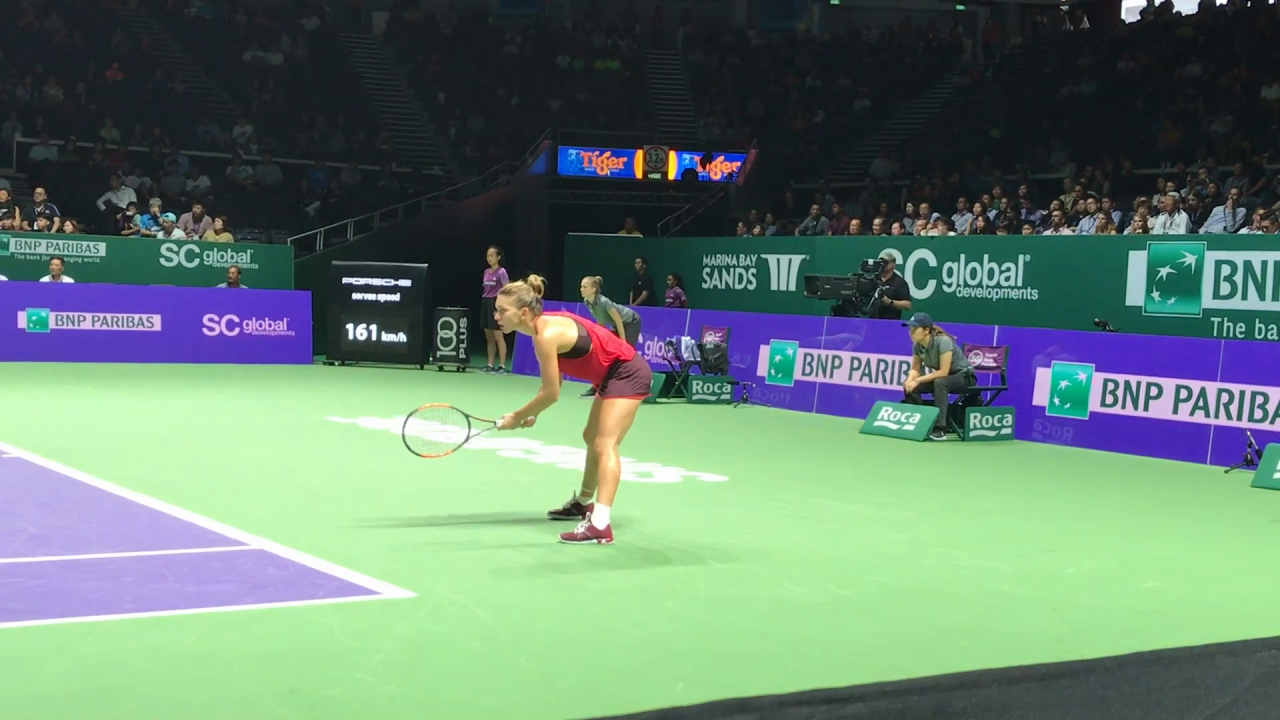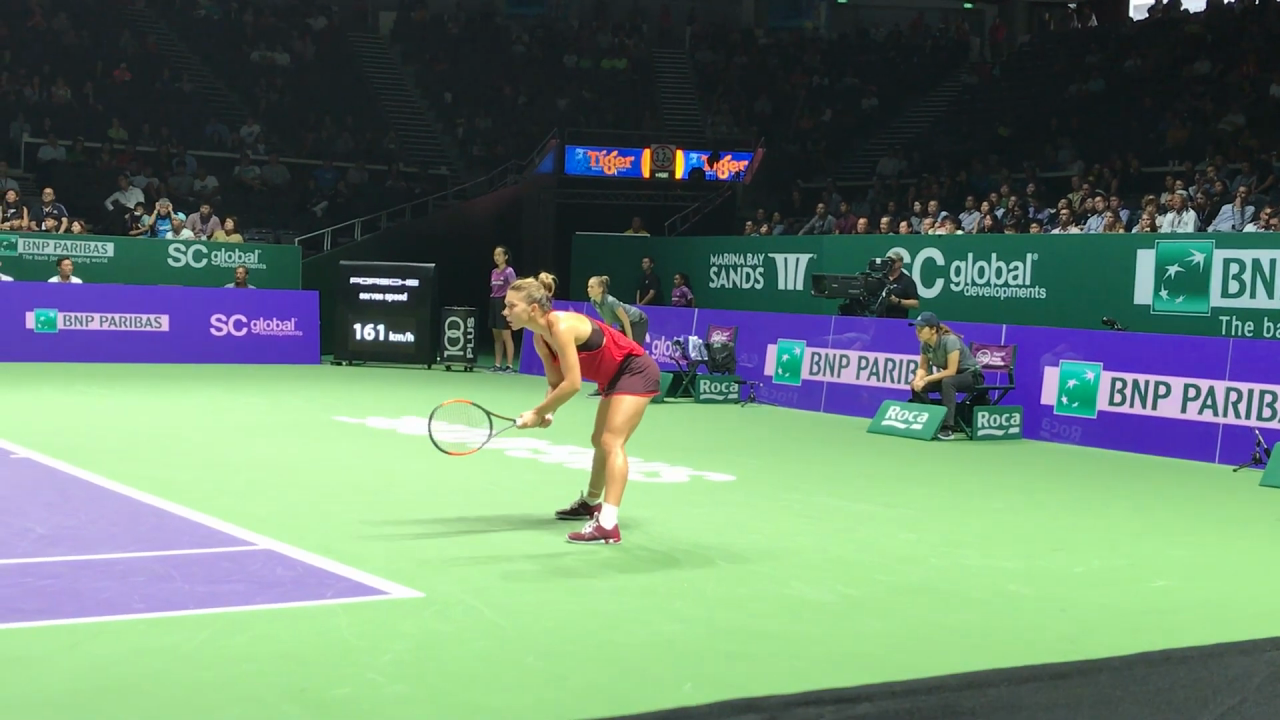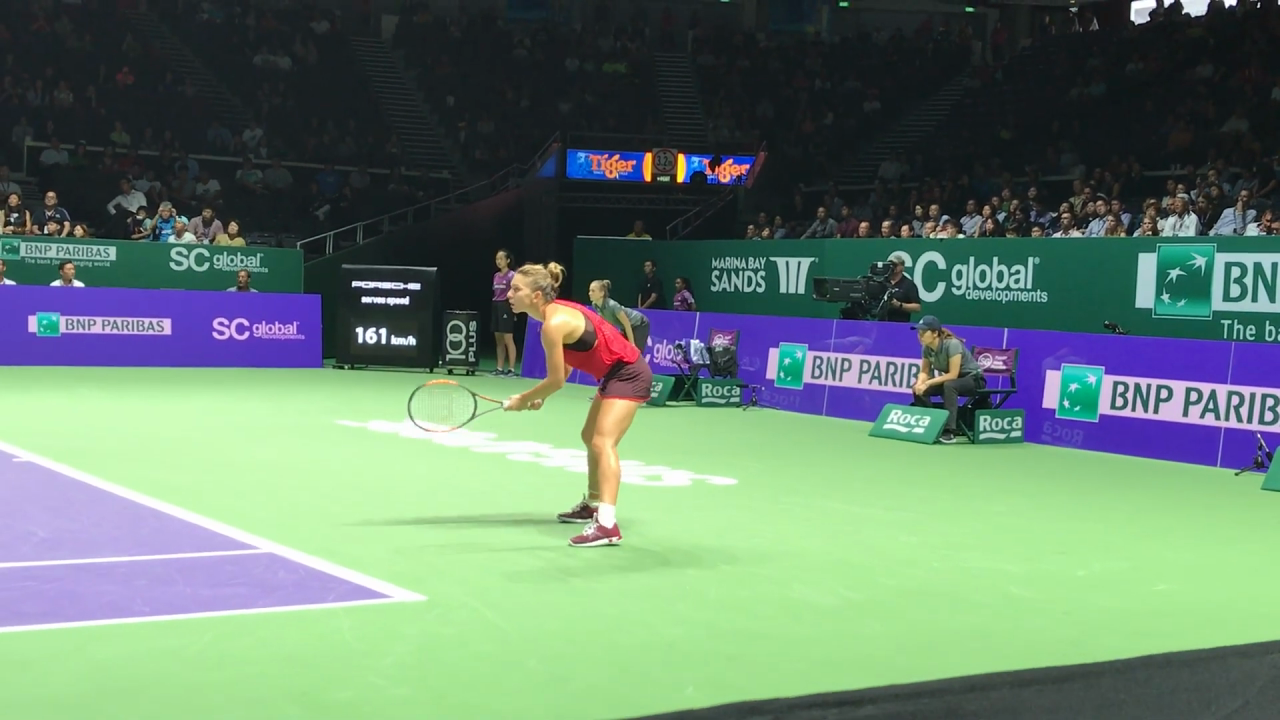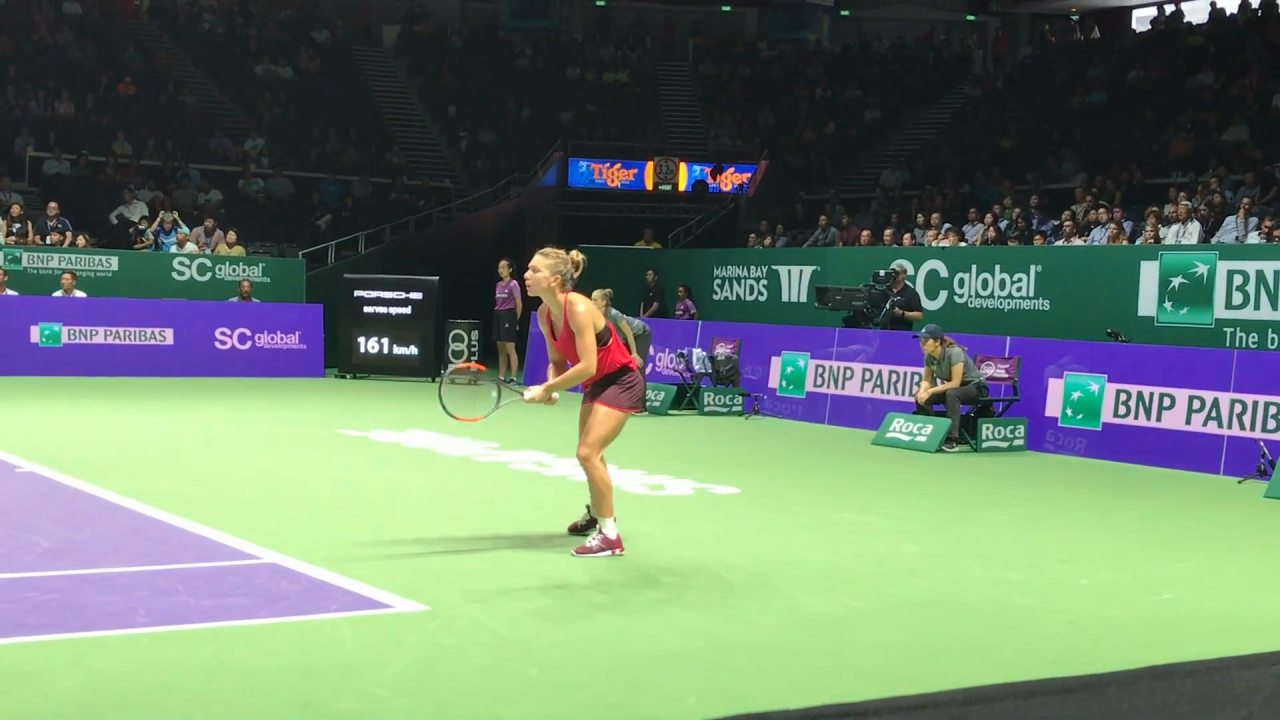
dt=0.7s
person 1, frame 1
left shoulder: (547, 334)
right shoulder: (541, 329)
left elbow: (551, 393)
right elbow: (550, 383)
left wrist: (517, 417)
right wrist: (532, 414)
left hip: (628, 373)
right hip: (612, 375)
left knee: (605, 444)
right knee: (592, 438)
left ankle: (600, 525)
right ankle: (583, 502)
person 1, frame 2
left shoulder: (561, 326)
right shoulder: (540, 338)
left elbow: (573, 384)
right elbow: (557, 383)
left wrist: (538, 412)
right wrist: (547, 413)
left hip: (636, 370)
right hip: (616, 377)
left knee: (612, 443)
right knee: (599, 441)
left ankle: (607, 525)
right ankle: (591, 503)
person 1, frame 3
left shoulder: (553, 324)
right shoulder: (555, 315)
left elbow: (556, 380)
right elbow: (563, 370)
left wrist: (523, 399)
right wrist: (538, 398)
left hip: (628, 373)
right hip: (617, 373)
left knee: (603, 443)
right knee: (590, 437)
left ankle: (607, 524)
right ankle: (592, 504)
person 1, frame 4
left shoulder: (578, 309)
right shoulder: (544, 314)
left elbow: (587, 366)
right elbow: (557, 360)
left wrist: (547, 390)
right wrist: (550, 386)
left hip: (620, 381)
right hip: (596, 384)
left knee: (587, 452)
right knee: (589, 453)
left ankle: (610, 536)
right ankle: (597, 512)
